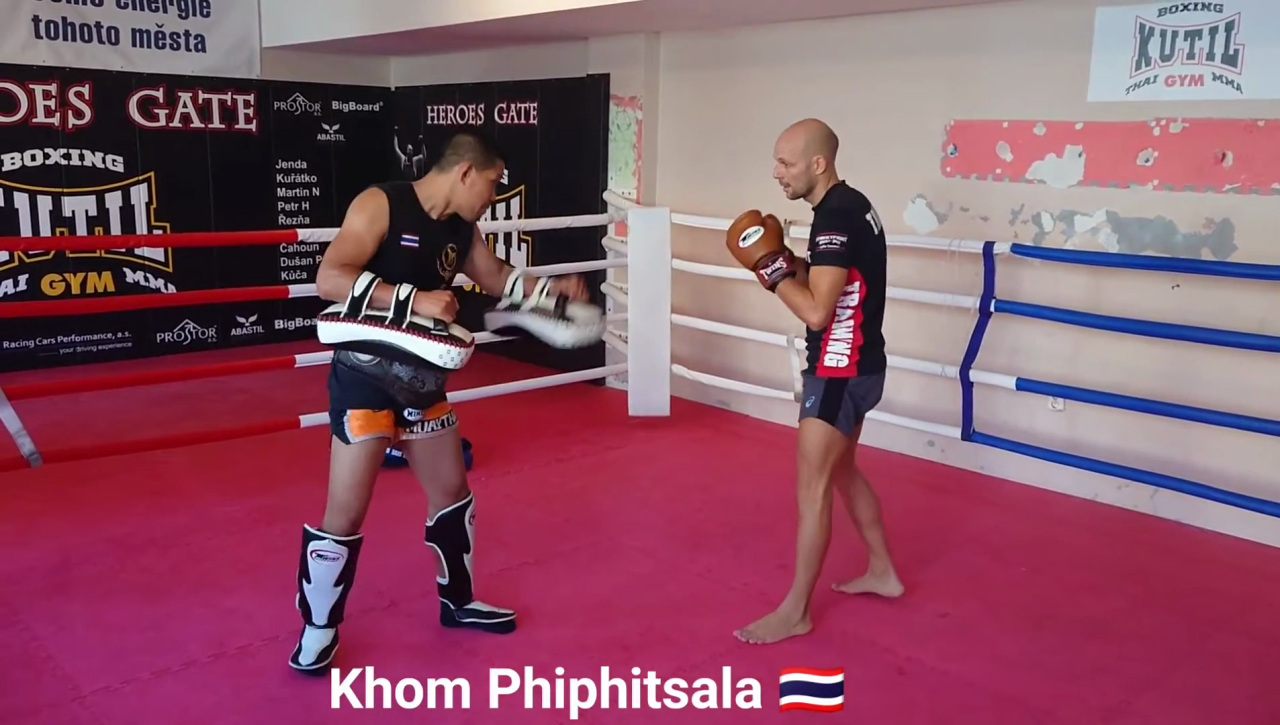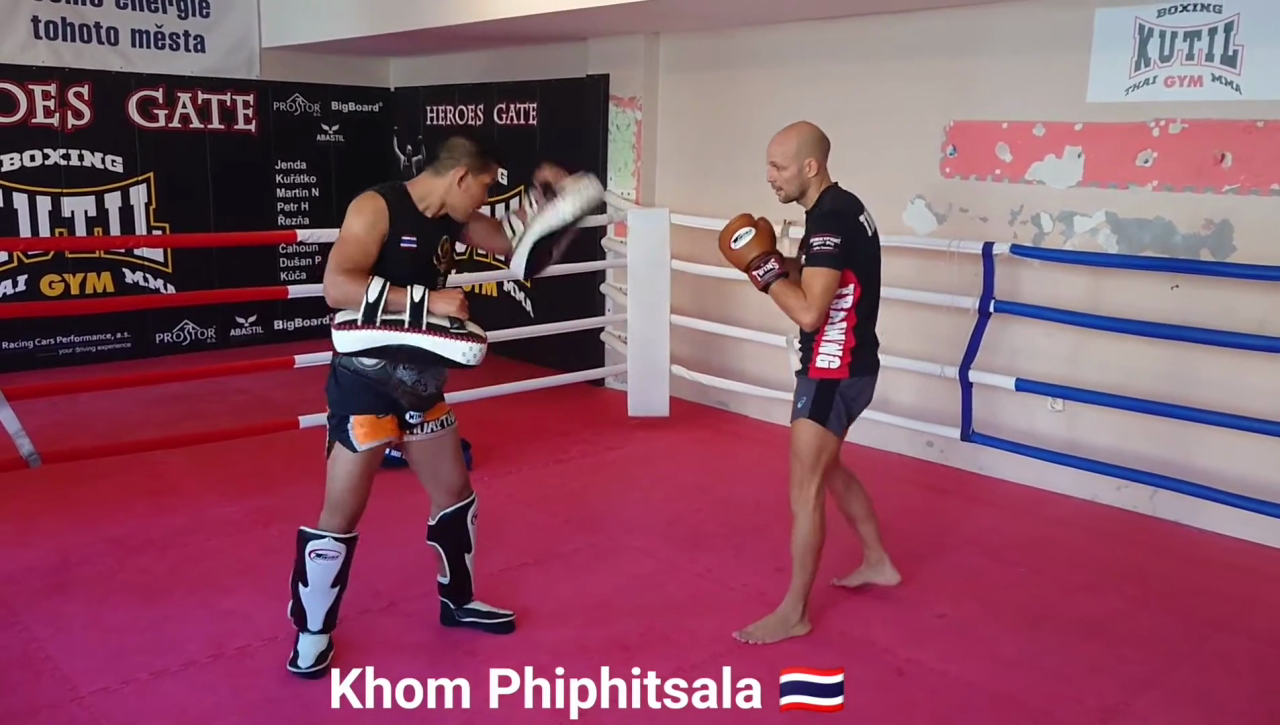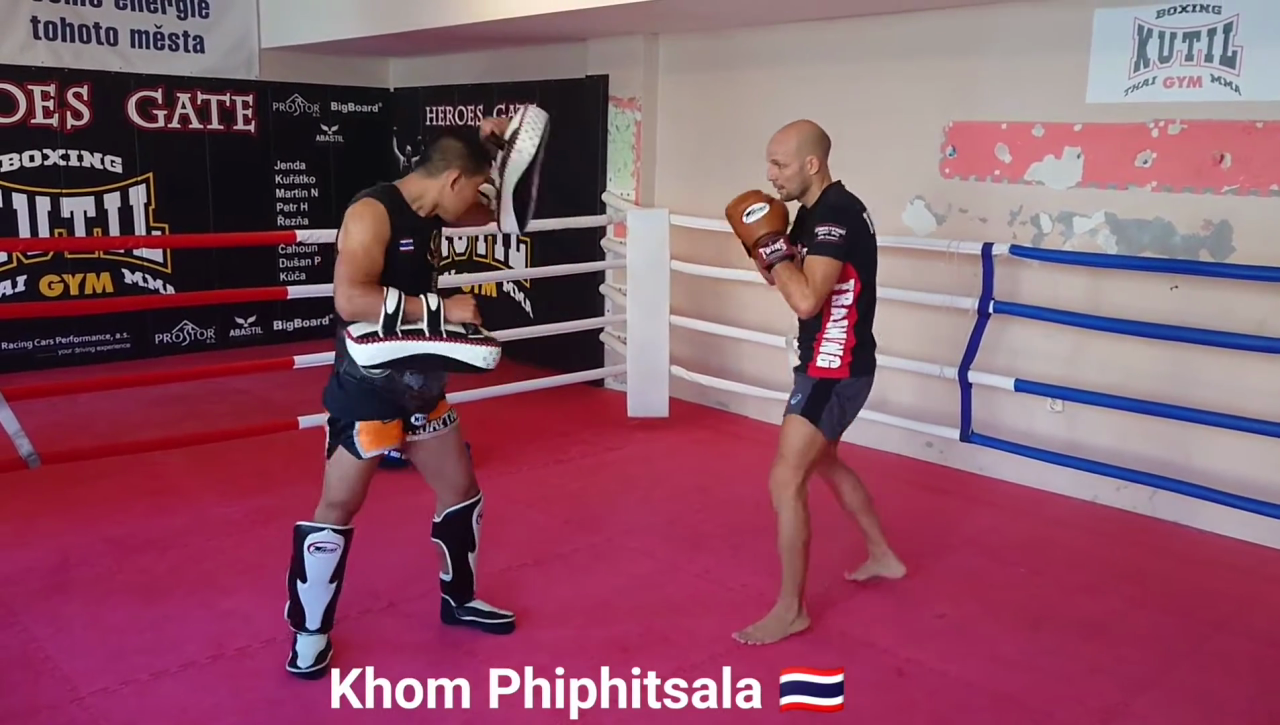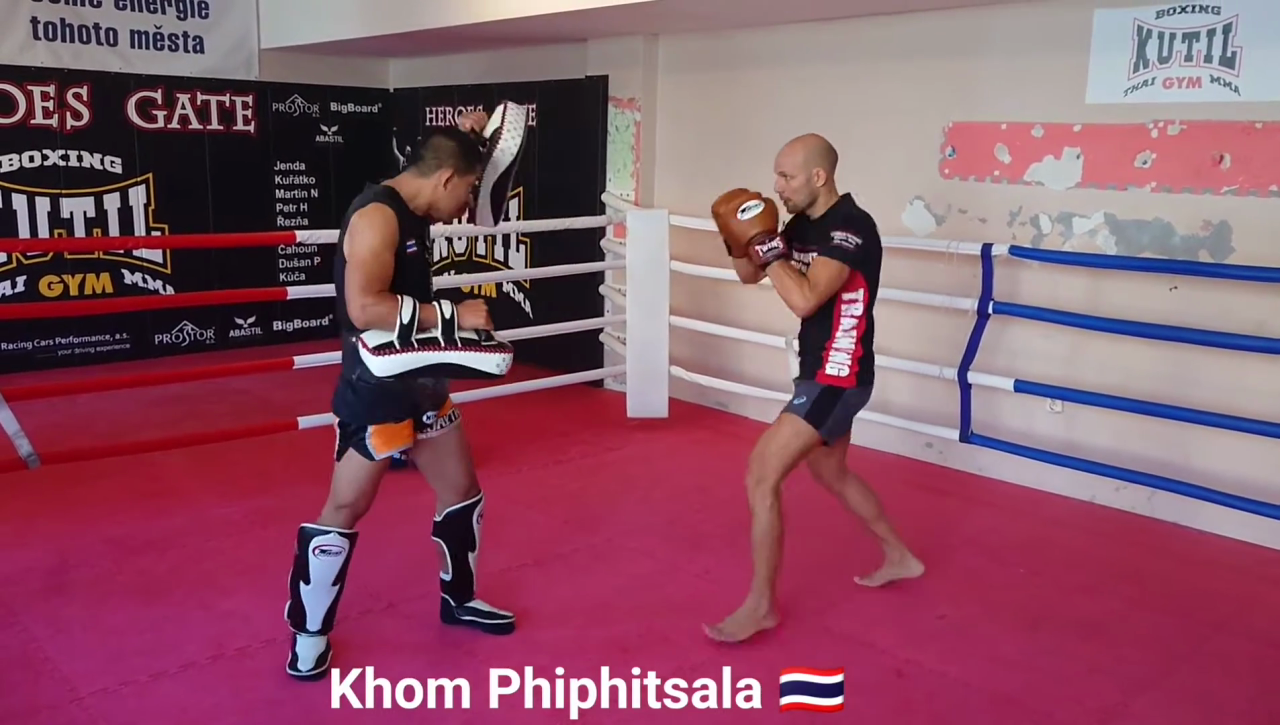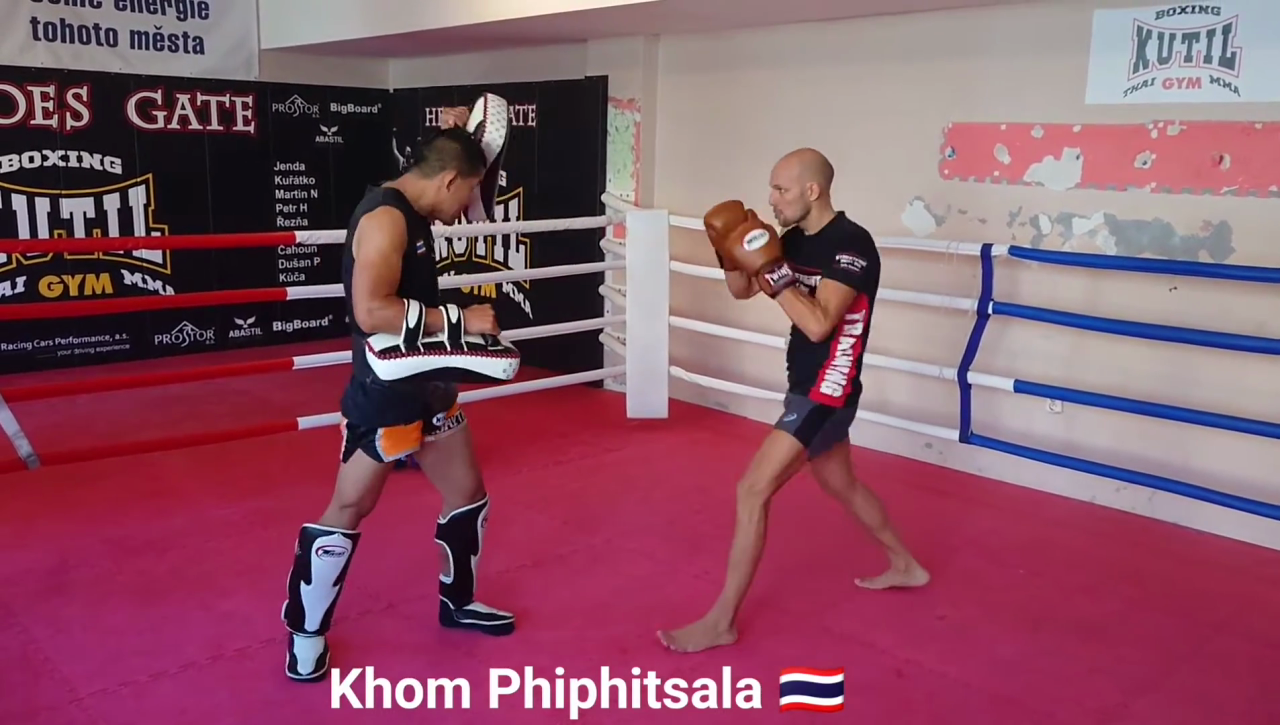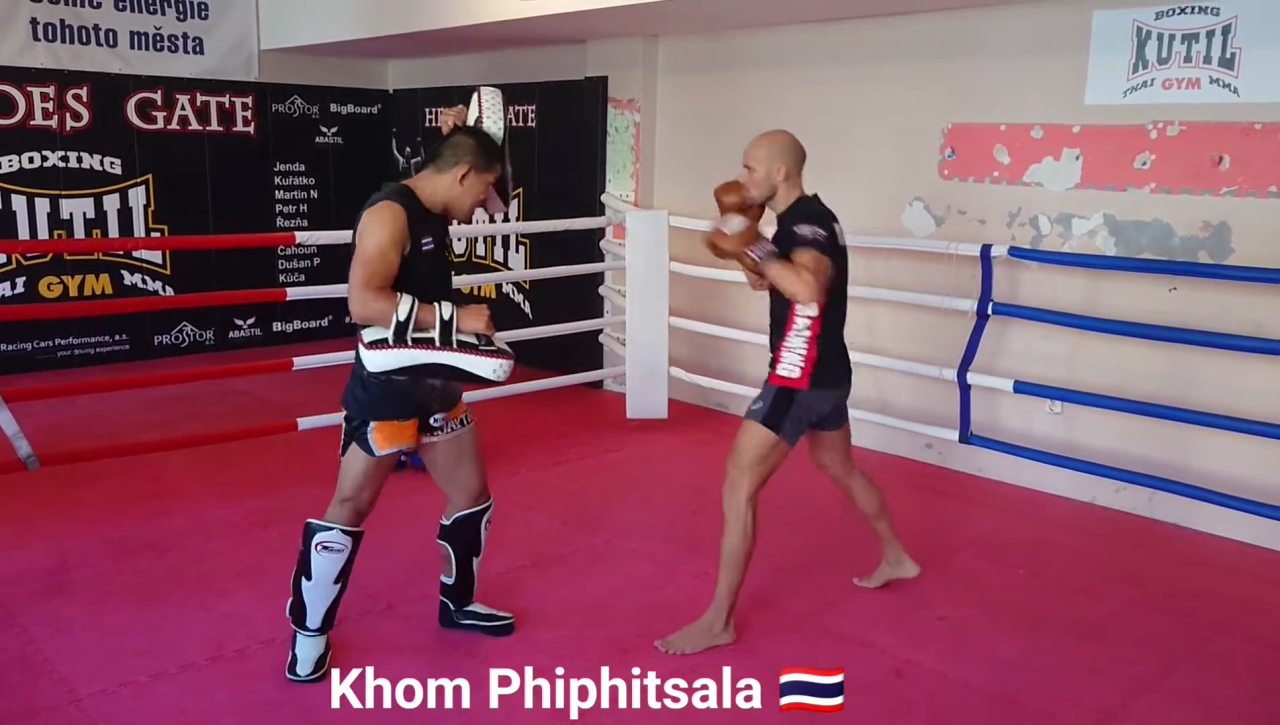
dt=0.1s
person 1, frame 1
left shoulder: (460, 226)
right shoulder: (379, 204)
left elbow: (495, 277)
right elbow: (331, 278)
left wrist: (546, 288)
right wrist: (412, 300)
left hip: (423, 385)
right hip: (365, 384)
left knee: (452, 495)
right knee: (345, 515)
left ankle: (458, 601)
right ankle: (319, 627)
person 1, frame 2
left shoulder: (447, 220)
right shoulder: (376, 207)
left elbow: (507, 243)
right elbow: (338, 286)
left wrist: (539, 197)
right wrist: (426, 299)
left hip: (422, 386)
right hip: (365, 387)
left knee: (455, 494)
right knee: (340, 515)
left ankle: (458, 601)
right ankle: (313, 631)
person 1, frame 3
left shoulder: (422, 211)
right shoulder: (372, 212)
left elbow: (487, 213)
right elbow: (352, 299)
left wrist: (490, 147)
right wrist: (439, 309)
left hip: (420, 388)
right hip: (368, 390)
left knee: (463, 493)
right knee: (337, 512)
left ankle: (459, 600)
right ankle: (309, 629)
person 1, frame 4
left shoulder: (413, 208)
right shoulder: (376, 216)
left elbow: (471, 197)
right elbow: (364, 307)
left wrist: (466, 141)
right wrist: (452, 314)
left hip: (423, 387)
right hip: (376, 393)
left knee: (463, 493)
right knee: (343, 513)
left ankle: (458, 599)
right ankle: (310, 631)
person 1, frame 5
left shoulder: (414, 208)
right shoulder: (384, 219)
left elbow: (454, 176)
right elbow: (373, 312)
left wrist: (455, 138)
right wrist: (460, 320)
left hip: (431, 389)
right hip: (385, 395)
left knee: (469, 495)
right knee: (346, 515)
left ankle: (457, 602)
right ankle: (307, 632)
person 1, frame 6
left shoulder: (429, 207)
right shoulder: (389, 214)
left elbow: (473, 192)
right elbow: (365, 304)
left wrist: (463, 136)
right wrist: (455, 316)
left hip: (435, 388)
right hip: (385, 392)
left knee: (473, 496)
right knee: (349, 511)
left ankle: (457, 602)
right ankle: (309, 630)
person 2, frame 1
left shoulder: (837, 219)
right shoulder: (847, 205)
left elbow: (816, 312)
left wrist: (767, 266)
right wrist: (782, 257)
left hip: (841, 371)
right hip: (856, 365)
left knee: (812, 489)
right knee: (842, 471)
left ankle: (796, 611)
right ankle: (882, 570)
person 2, frame 2
left shoulder: (831, 220)
right shoulder: (839, 207)
left elbow: (809, 313)
left wrist: (760, 267)
right wrist: (774, 259)
left hip: (833, 372)
right hip: (849, 366)
left knee: (805, 490)
right knee: (828, 469)
left ankle: (794, 612)
right ankle: (877, 561)
person 2, frame 3
left shoulder: (839, 216)
right shoulder: (810, 211)
left elbow: (807, 300)
right elbow: (785, 274)
left wrist: (769, 245)
right wrist: (756, 239)
left hip: (832, 370)
right hip: (827, 366)
left knee: (784, 483)
right knee: (825, 463)
left ankle: (790, 610)
right ankle: (883, 555)
person 2, frame 4
left shoulder: (850, 227)
right shoulder: (805, 222)
left elbow: (803, 299)
right elbow: (750, 274)
left wrist: (764, 241)
right wrist: (739, 239)
left hip: (836, 378)
right hip: (826, 373)
left knee: (760, 476)
right knee: (830, 471)
left ankle: (759, 604)
right ankle: (898, 558)
person 2, frame 5
left shoulder: (853, 247)
right shoulder: (798, 237)
left elbow: (818, 325)
right elbow: (741, 289)
left wrist: (773, 269)
right wrist: (731, 254)
left hip: (825, 394)
right hip: (822, 389)
left knee: (751, 494)
right knee: (842, 484)
left ankle: (721, 622)
right ankle: (904, 566)
person 2, frame 6
left shoulder: (809, 221)
right shoulder: (794, 219)
left elbow: (808, 289)
right elbow: (769, 278)
left wrist: (752, 247)
right wrist: (737, 240)
left hip: (798, 382)
right hip: (825, 378)
left knee: (738, 491)
right knee: (841, 470)
left ankle: (717, 621)
right ankle: (896, 557)
